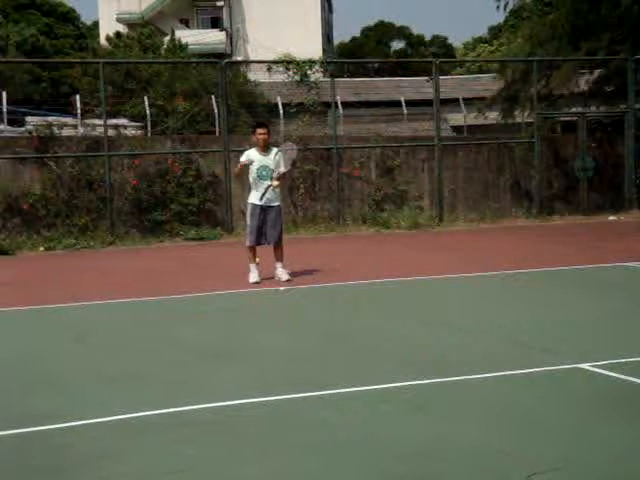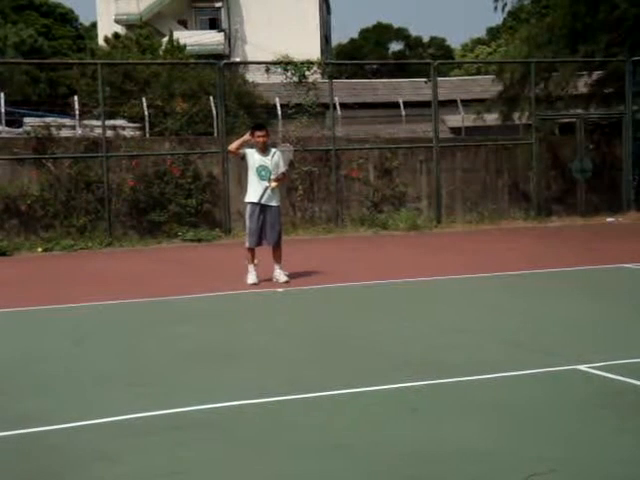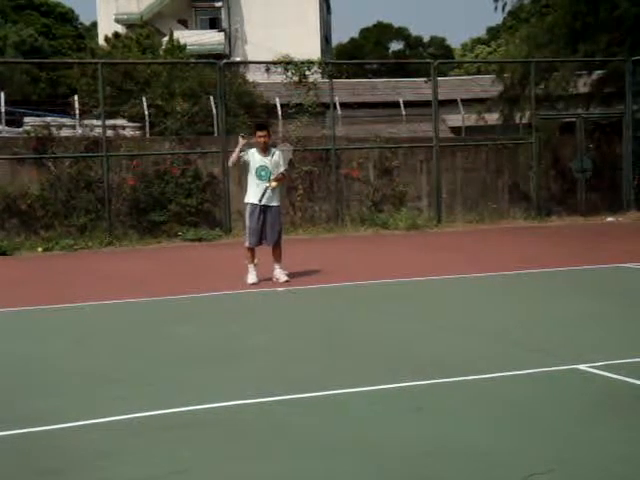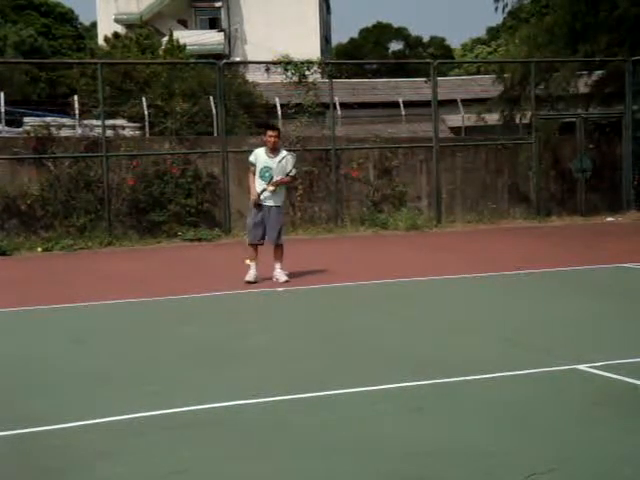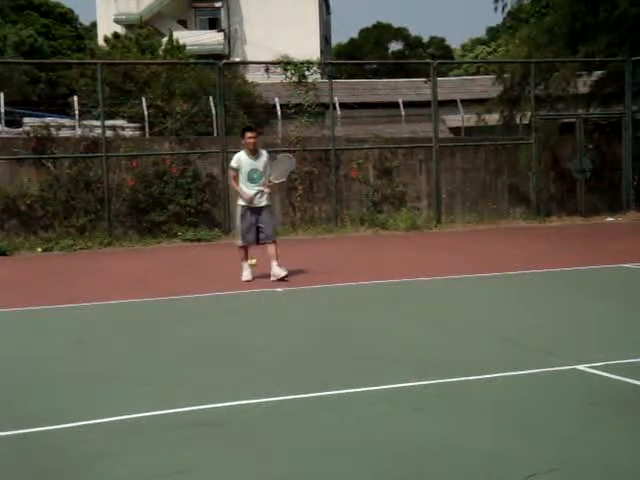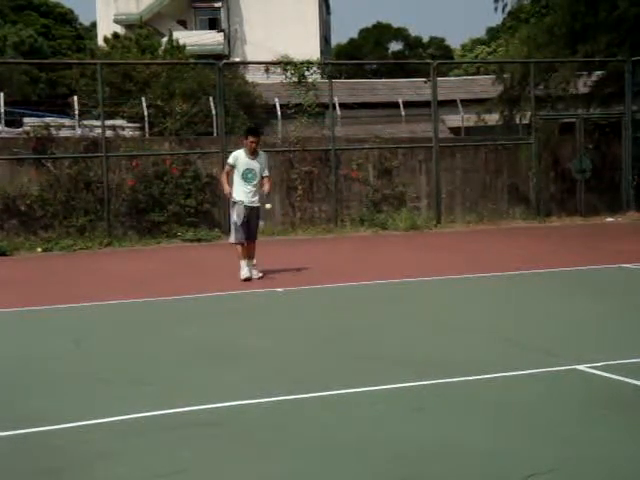
dt=0.7s
person 1, frame 1
left shoulder: (276, 153)
right shoulder: (249, 154)
right elbow: (236, 173)
left wrist: (280, 177)
right wrist: (242, 165)
left hip: (274, 201)
right hip: (255, 201)
left knee: (277, 237)
right knee: (252, 238)
left ankle: (280, 268)
right ankle: (253, 270)
person 1, frame 2
left shoulder: (276, 154)
right shoulder: (249, 153)
left elbow: (283, 175)
right elbow: (231, 149)
left wrist: (278, 179)
right wrist: (245, 138)
left hip: (273, 201)
right hip: (254, 201)
left knee: (276, 238)
right knee: (251, 239)
left ankle: (278, 270)
right ankle: (251, 271)
person 1, frame 3
left shoulder: (277, 154)
right shoulder: (249, 154)
left elbow: (283, 175)
right elbow: (231, 164)
left wrist: (278, 178)
right wrist: (240, 146)
left hip: (273, 202)
right hip: (254, 201)
left knee: (276, 238)
right knee: (251, 239)
left ankle: (278, 270)
right ankle: (251, 271)
person 1, frame 4
left shoulder: (286, 156)
right shoulder: (257, 153)
left elbow: (291, 178)
right elbow: (251, 173)
left wrist: (279, 182)
right wrist: (252, 191)
left hip: (275, 202)
right hip: (258, 201)
left knee: (277, 238)
right knee: (253, 237)
left ankle: (278, 270)
right ankle: (252, 269)
person 1, frame 5
left shoulder: (264, 155)
right shoulder: (238, 158)
right elbow: (232, 179)
left wrist: (269, 185)
right wrist: (243, 194)
left hip: (264, 203)
right hip: (245, 204)
left knee: (270, 236)
right knee: (244, 238)
left ankle: (275, 268)
right ankle: (246, 269)
person 1, frame 6
left shoulder: (263, 157)
right shoulder: (236, 155)
left elbow: (265, 177)
right elbow: (225, 173)
left wrist: (267, 186)
right wrist: (226, 186)
left hip: (254, 203)
right hip: (238, 202)
left knee: (252, 238)
right knee: (239, 236)
left ankle: (251, 266)
right ankle: (244, 267)
